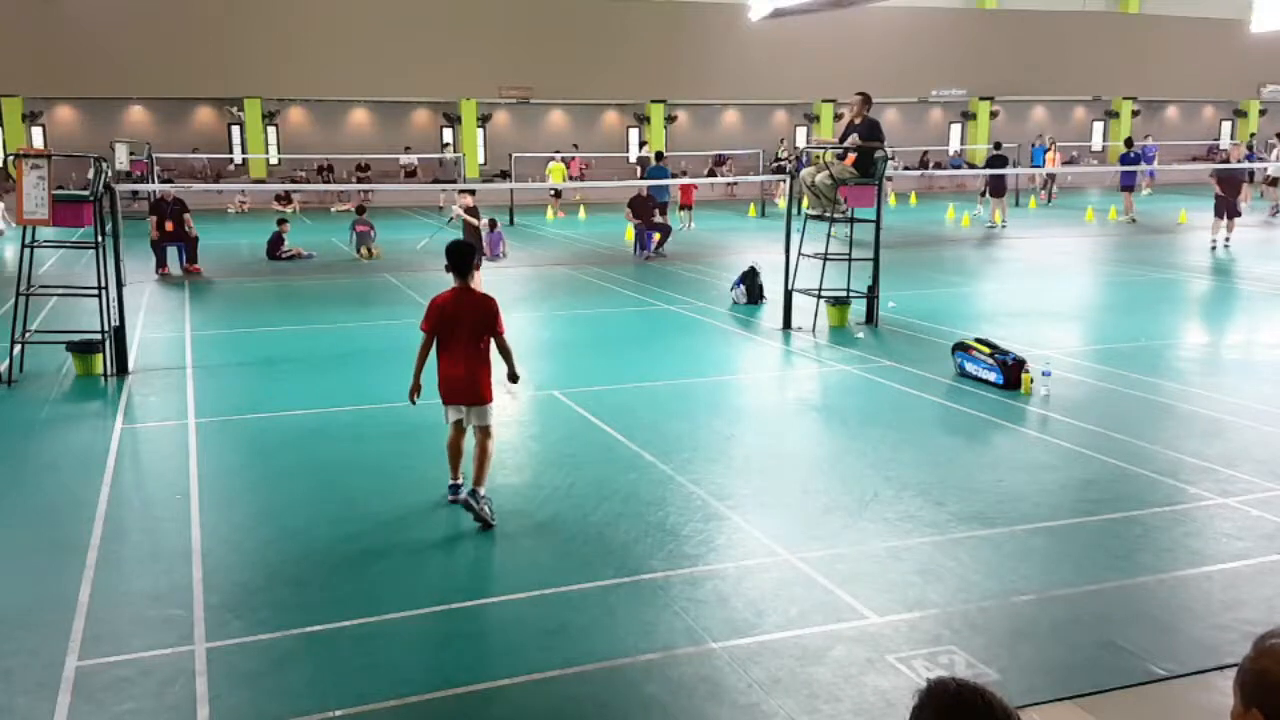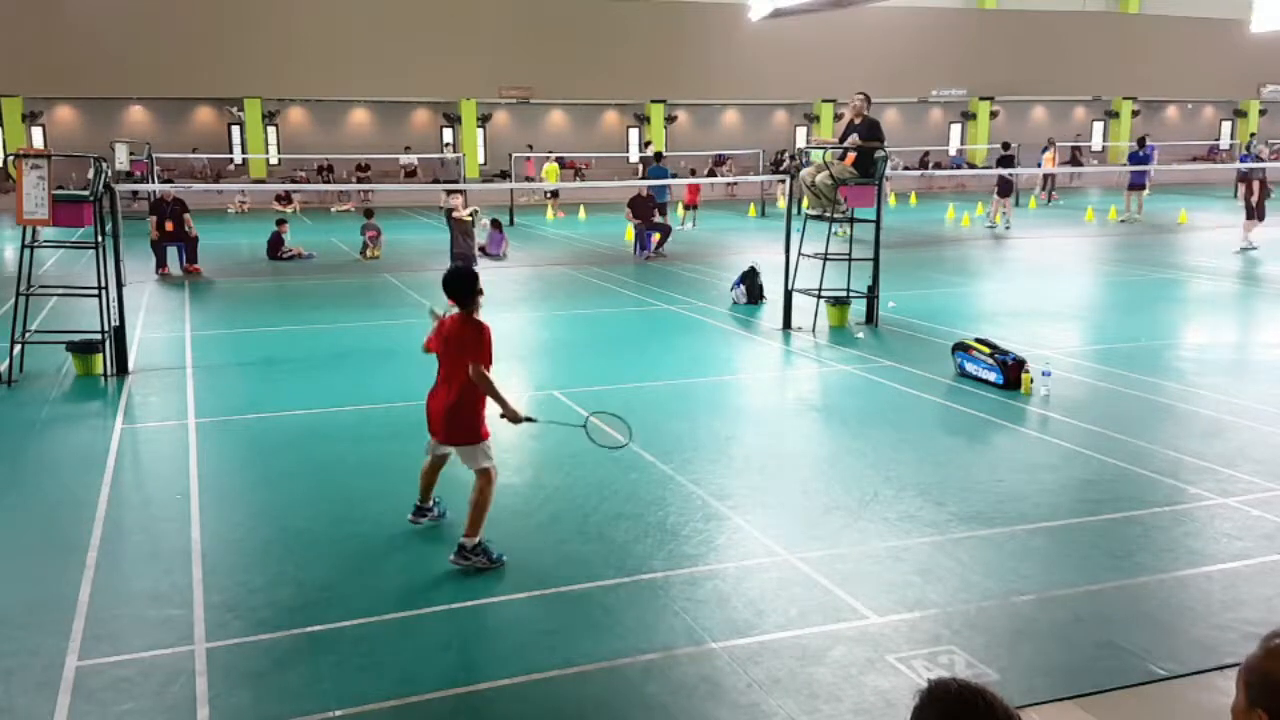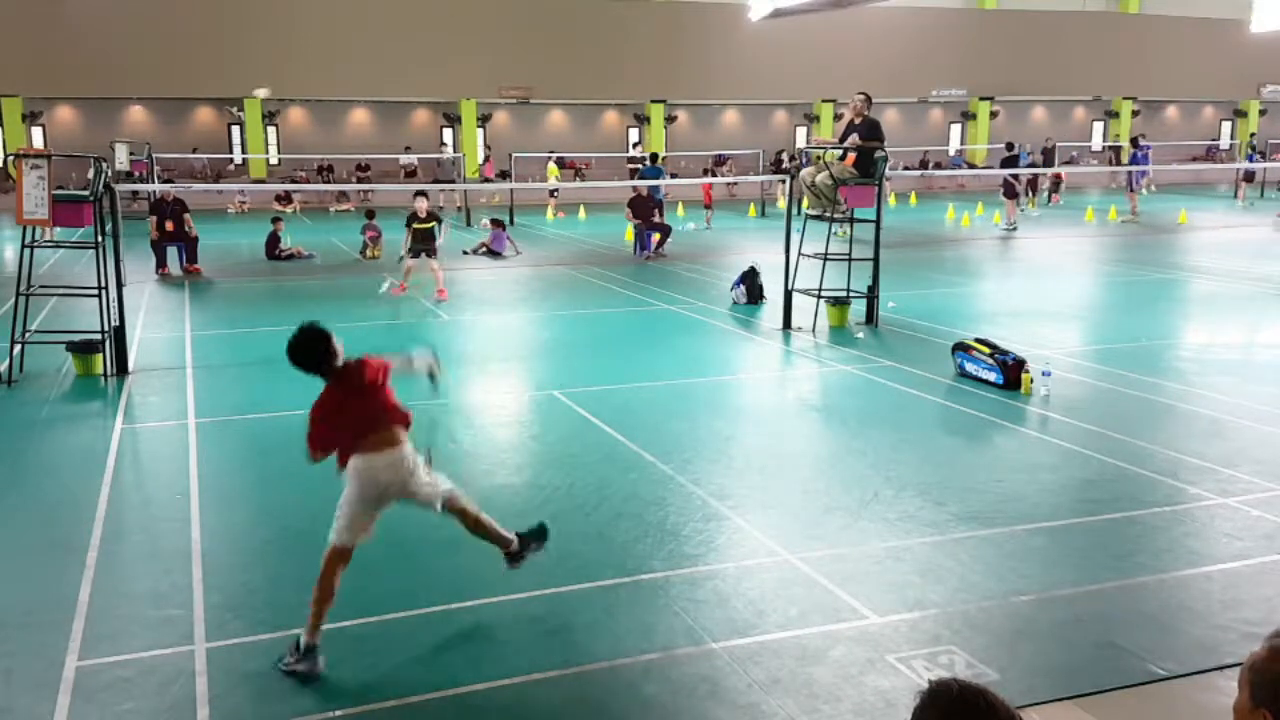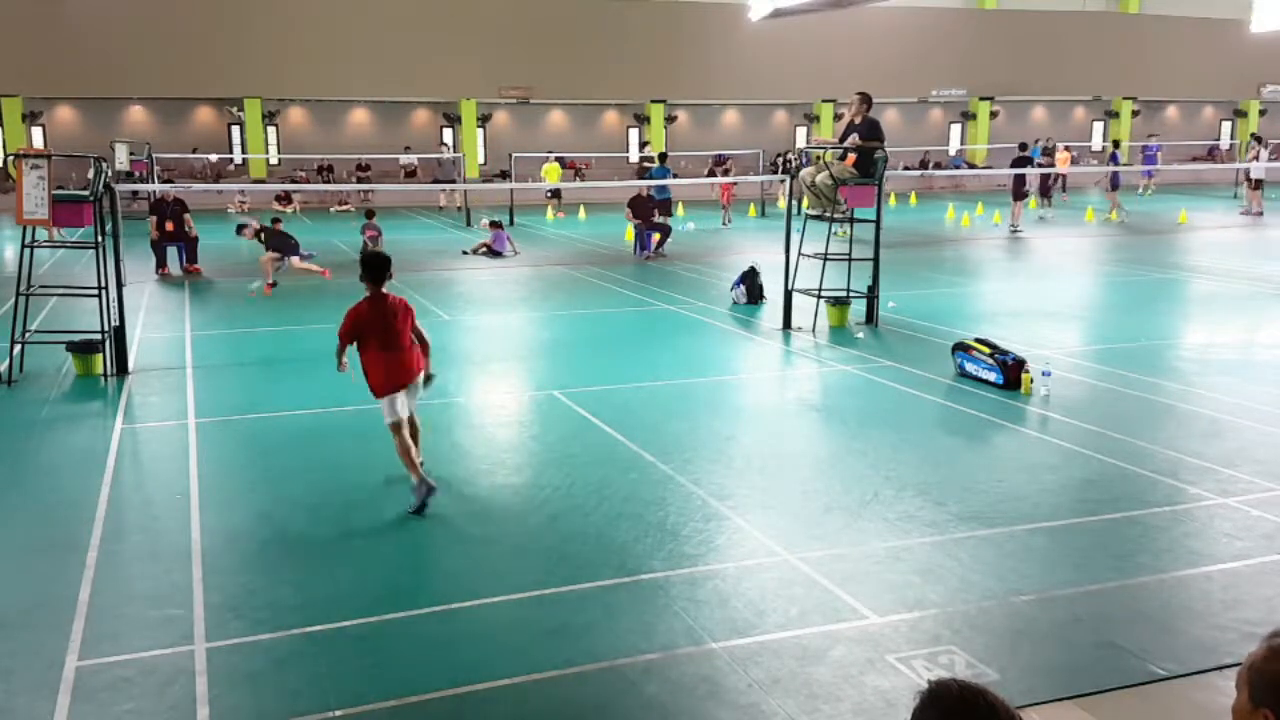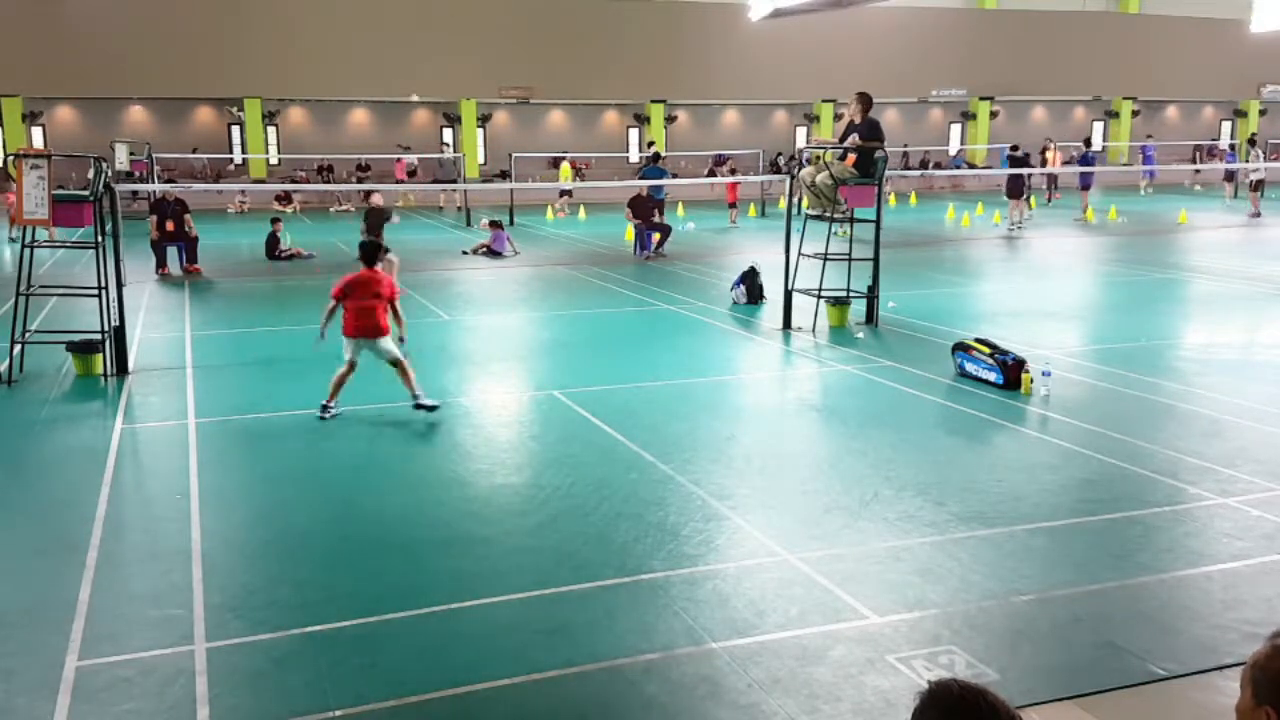
dt=1s
person 1, frame 1
left shoulder: (438, 303)
right shoulder: (487, 303)
left elbow: (426, 344)
right elbow: (501, 343)
left wrist: (416, 379)
right wrist: (512, 369)
left hip: (449, 380)
right hip: (477, 380)
left knee: (457, 430)
right knee: (484, 436)
left ankle: (455, 484)
right ankle: (476, 493)
person 1, frame 2
left shoulder: (445, 324)
right shoulder: (479, 330)
left elbow: (428, 347)
right elbow: (478, 373)
right wrist: (506, 407)
left hip: (437, 408)
right hip: (464, 415)
left knee: (437, 458)
right knee: (487, 476)
left ankle: (423, 507)
right ankle: (469, 546)
person 1, frame 3
left shoulder: (324, 409)
right shoulder: (366, 370)
left elbow: (317, 455)
right elbow: (401, 362)
right wrist: (426, 361)
left hip: (365, 473)
right hip: (401, 461)
left knee: (336, 559)
right knee: (456, 504)
left ankle: (309, 647)
right ankle: (513, 547)
person 1, frame 4
left shoulder: (356, 314)
right shoulder: (402, 305)
left elbow: (341, 348)
right elbow: (422, 340)
left wrist: (341, 362)
right wrist: (427, 367)
left hip: (386, 380)
right hip: (413, 371)
left knee: (400, 432)
right knee: (410, 415)
left ankle: (422, 483)
right ankle: (417, 464)
person 1, frame 5
left shoulder: (348, 281)
right shoulder: (388, 282)
left elbow: (332, 307)
right elbow: (396, 311)
left wrist: (323, 327)
right wrist: (402, 333)
left hip: (352, 331)
right hip: (376, 331)
left knee: (349, 366)
right knee: (401, 364)
left ankle: (328, 405)
right ankle: (418, 398)
